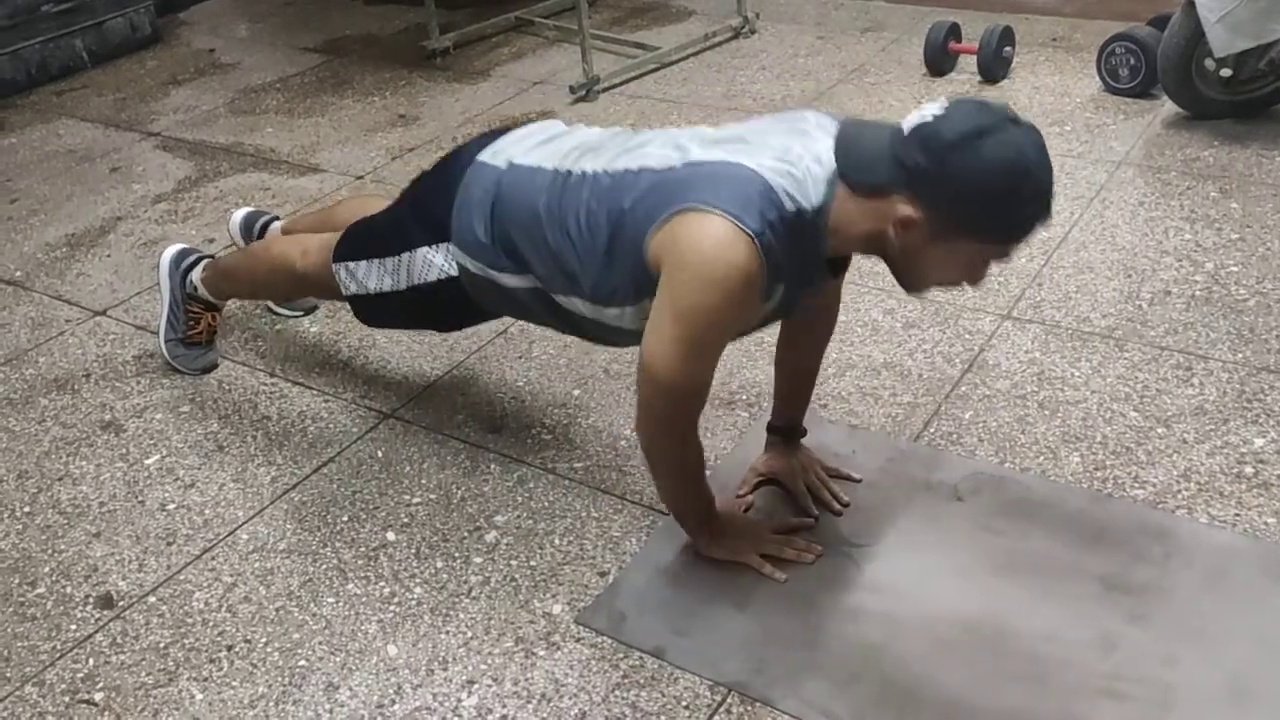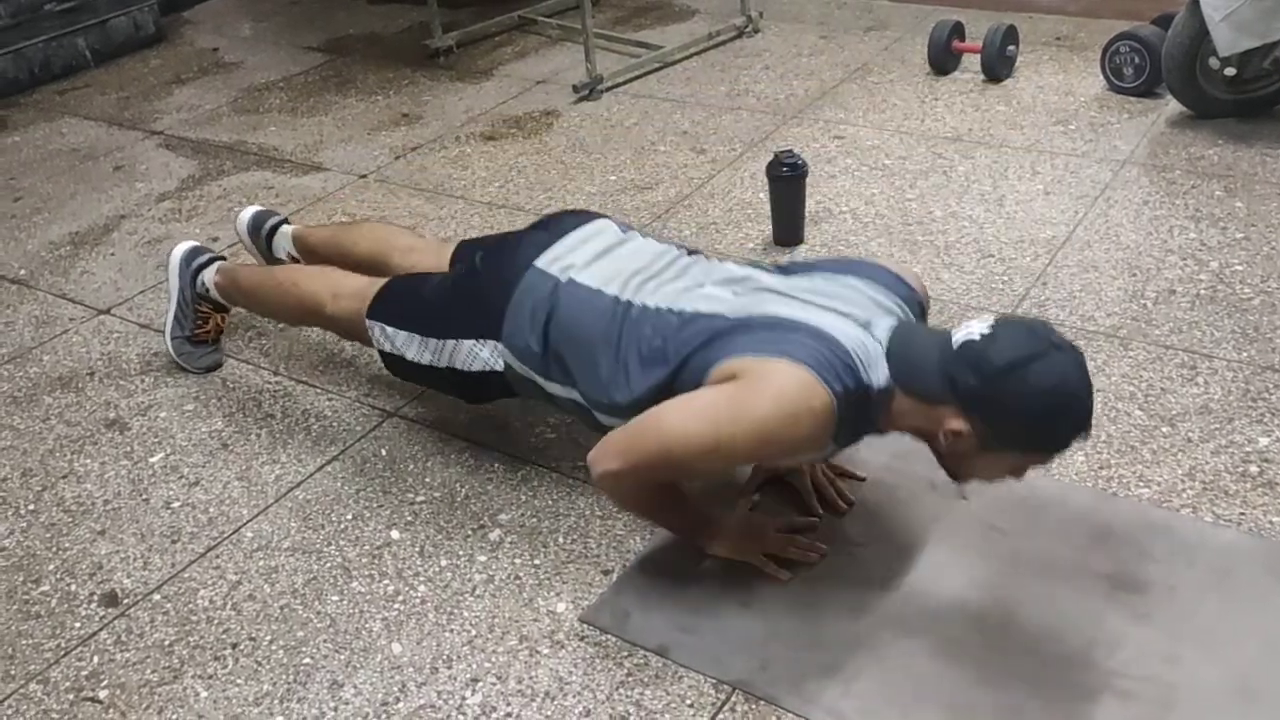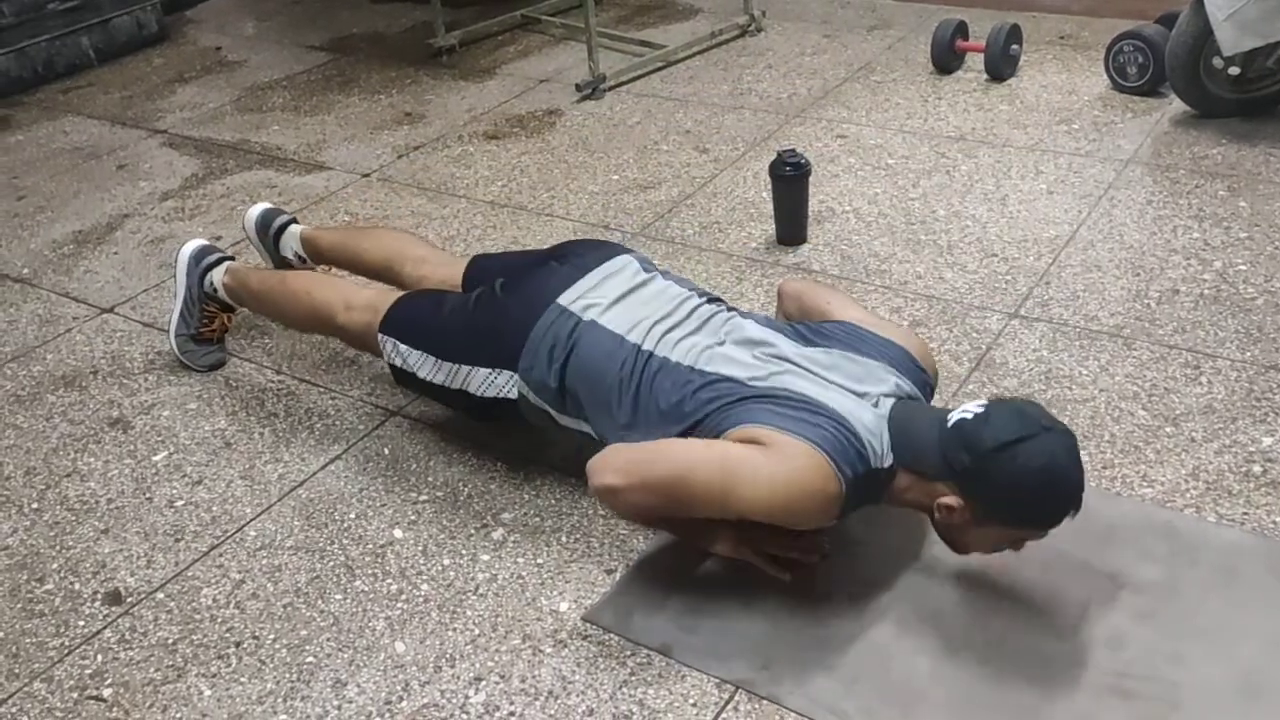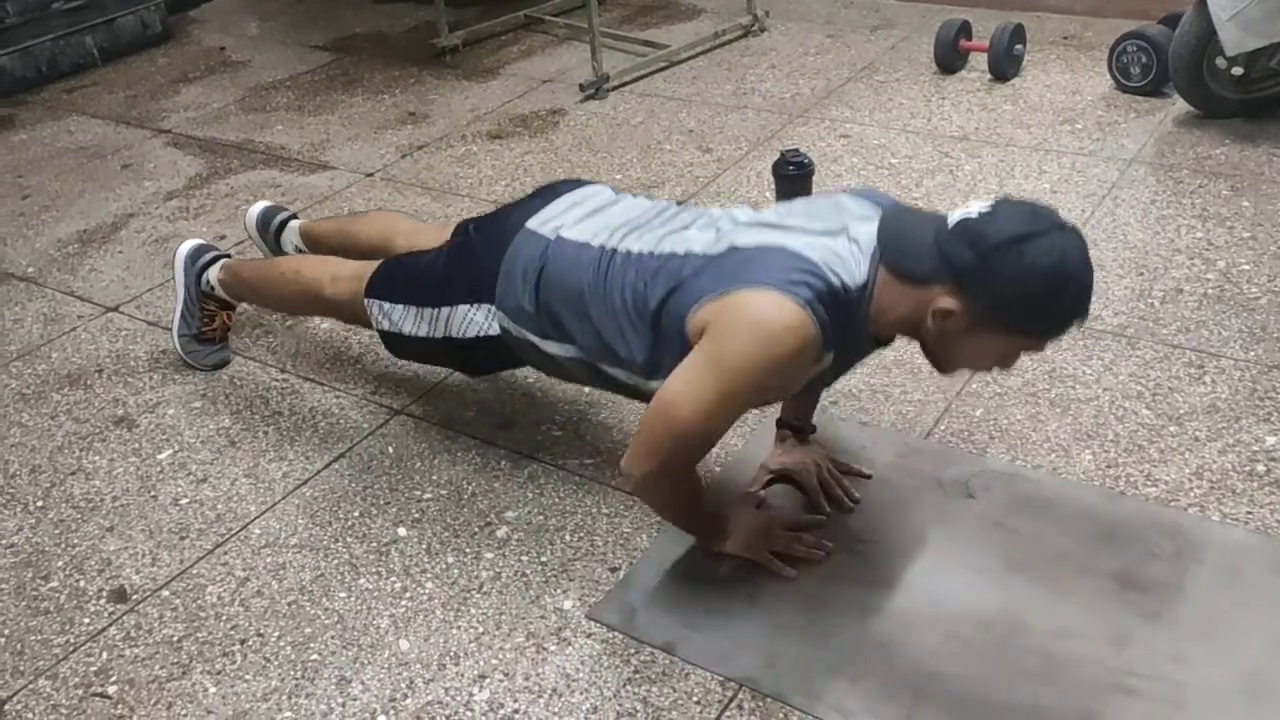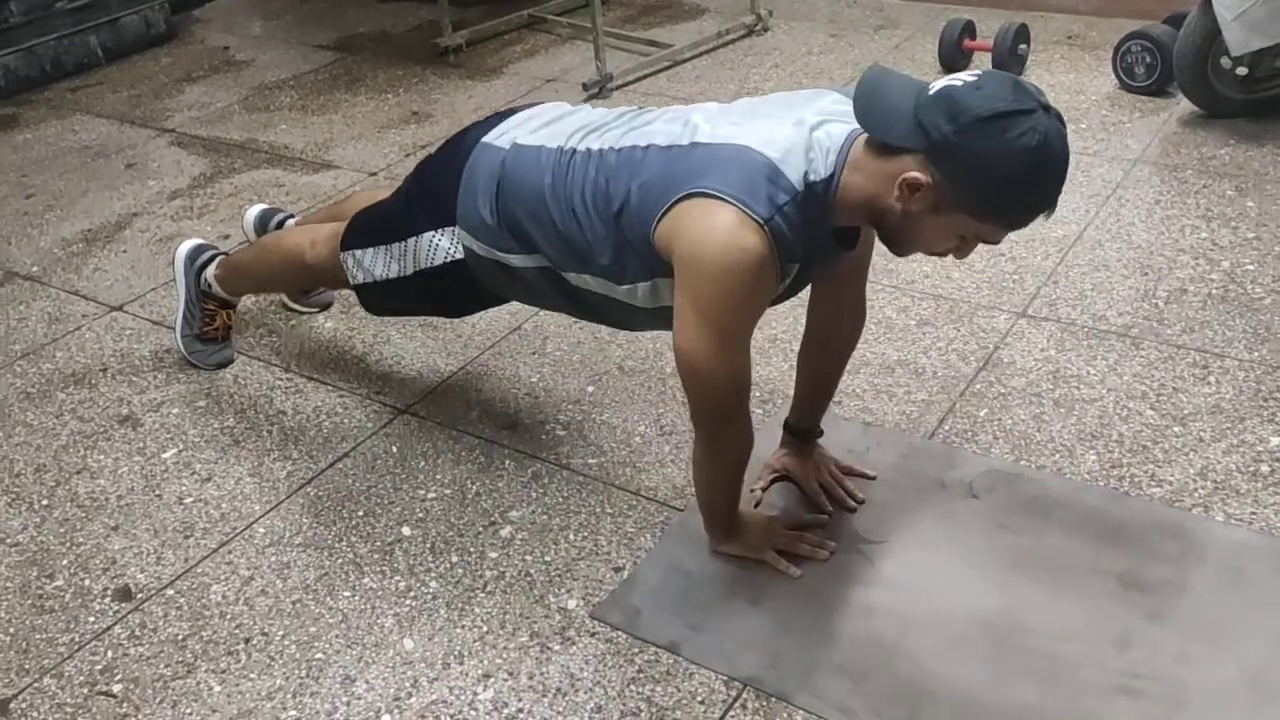
dt=0.4s
person 1, frame 1
left shoulder: (855, 159)
right shoulder: (727, 250)
left elbow: (812, 298)
right elbow: (663, 424)
left wrist: (786, 441)
right wrist: (709, 530)
left hip: (543, 164)
right hip: (480, 222)
left knee: (377, 231)
right knee: (331, 268)
left ankle: (271, 226)
right ankle: (200, 280)
person 1, frame 2
left shoulder: (902, 301)
right shoulder: (803, 402)
right elbow: (615, 464)
right wrist: (712, 532)
left hip: (597, 253)
right hip: (531, 319)
left knee: (424, 264)
right knee: (359, 308)
left ankle: (282, 234)
right ankle: (210, 278)
person 1, frame 3
left shoulder: (907, 364)
right shoulder: (808, 484)
left elbow: (796, 290)
right elbow: (612, 474)
right wrist: (720, 533)
left hip: (614, 282)
right hip: (550, 348)
left knee: (437, 274)
right knee: (370, 317)
left ankle: (292, 235)
right ankle: (221, 276)
person 1, frame 4
left shoulder: (899, 232)
right shoulder: (780, 328)
right elbow: (647, 465)
left wrist: (797, 437)
right wrist: (723, 531)
left hip: (593, 218)
right hip: (526, 281)
left knee: (425, 243)
right knee: (357, 291)
left ankle: (291, 228)
right ankle: (215, 276)
person 1, frame 5
left shoulder: (866, 142)
right shoulder: (736, 236)
left elbow: (840, 301)
right elbow: (718, 418)
left wrist: (803, 443)
right wrist: (728, 530)
left hip: (557, 148)
right hip: (489, 199)
left knee: (385, 221)
right knee: (338, 256)
left ankle: (280, 221)
right ankle: (214, 277)
